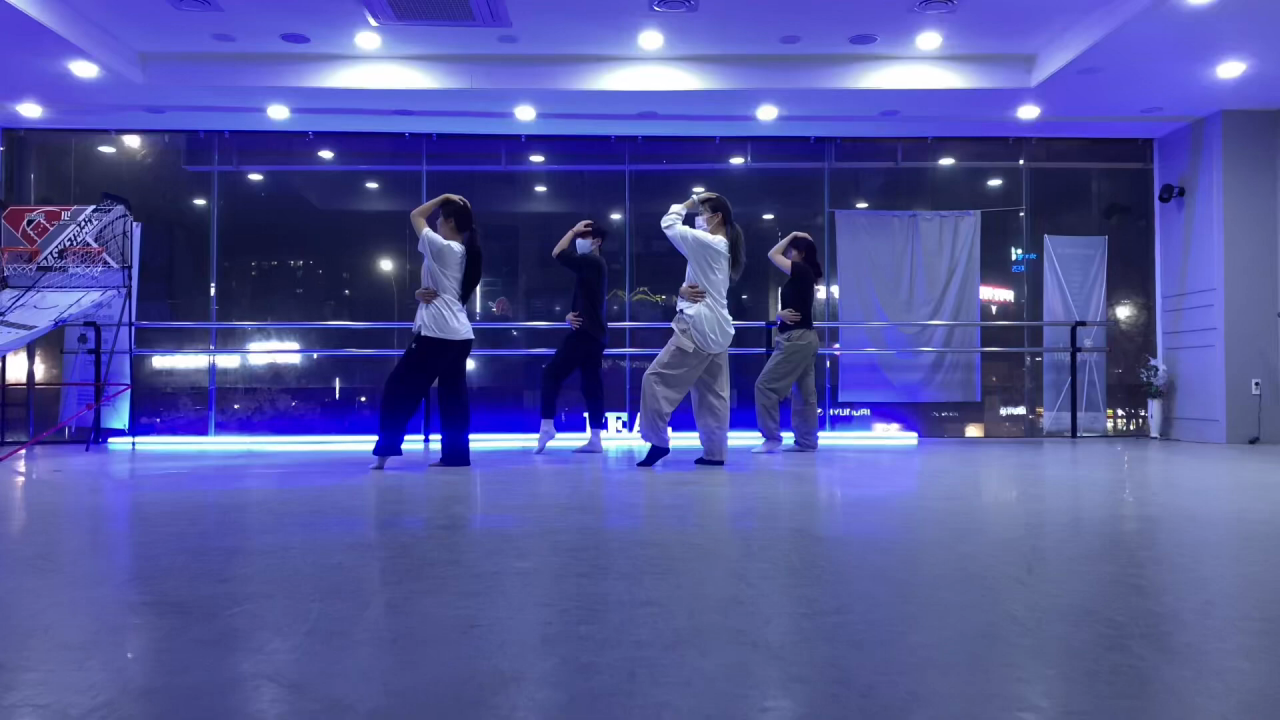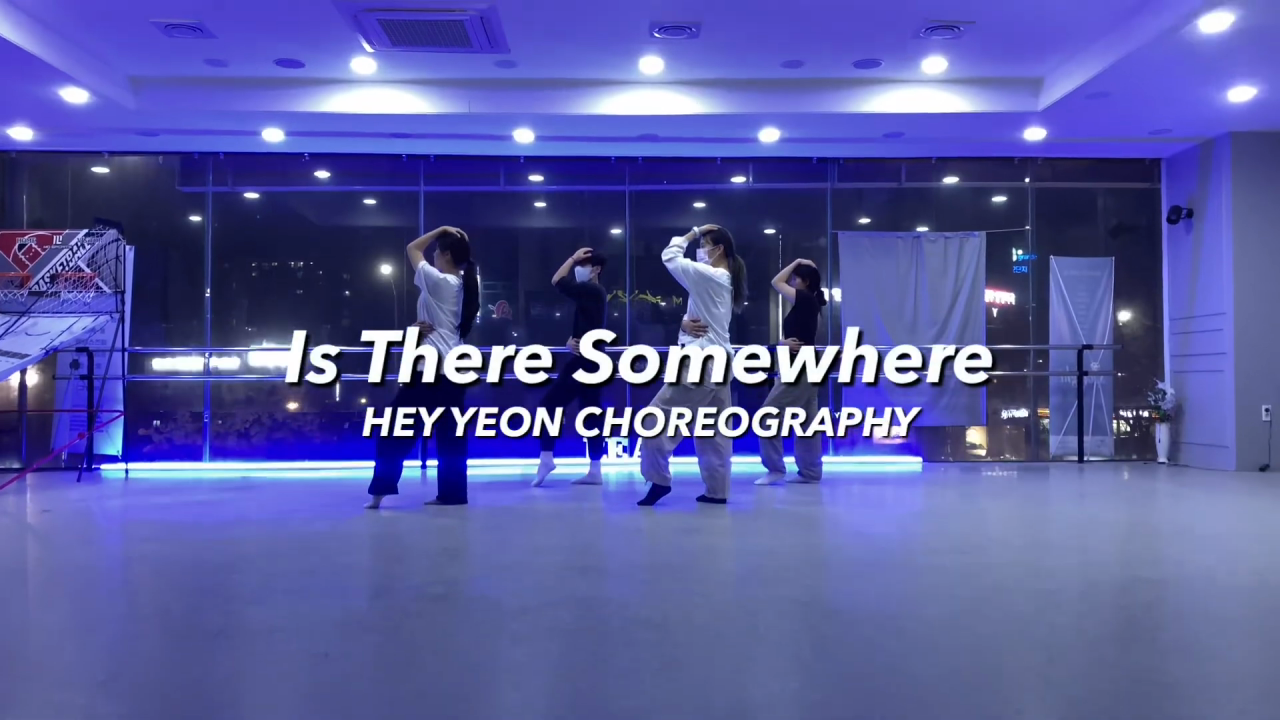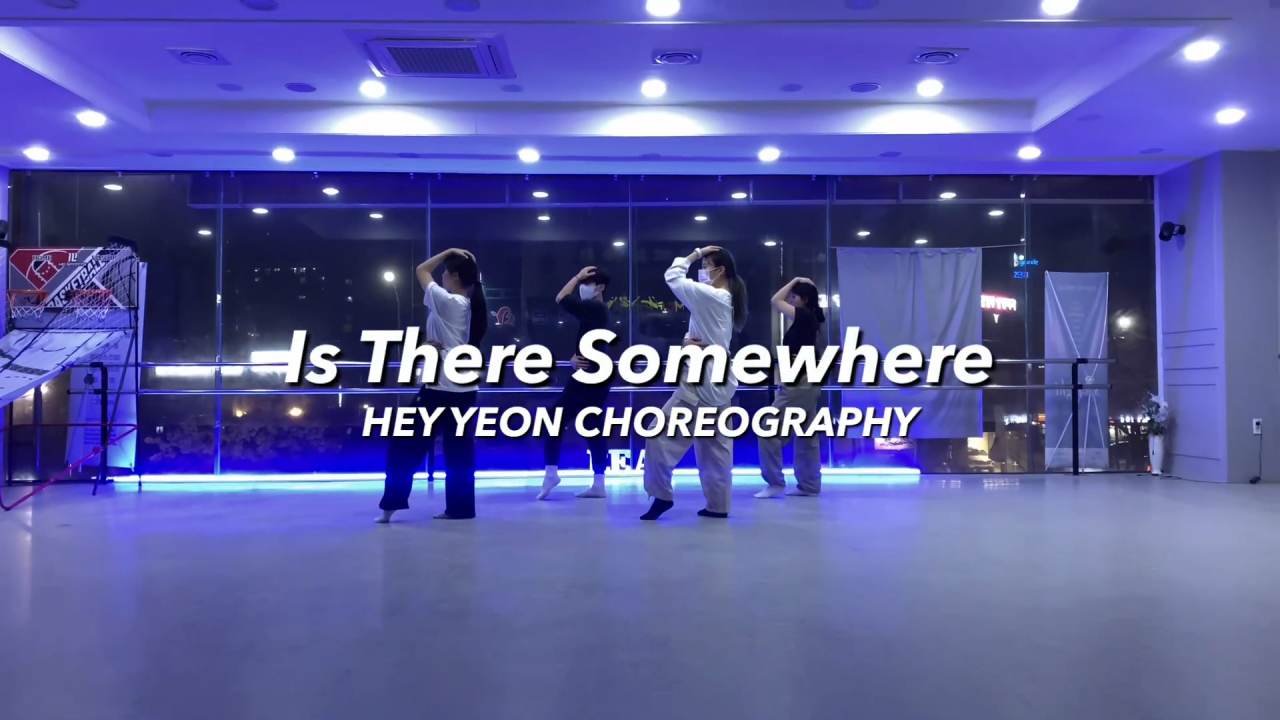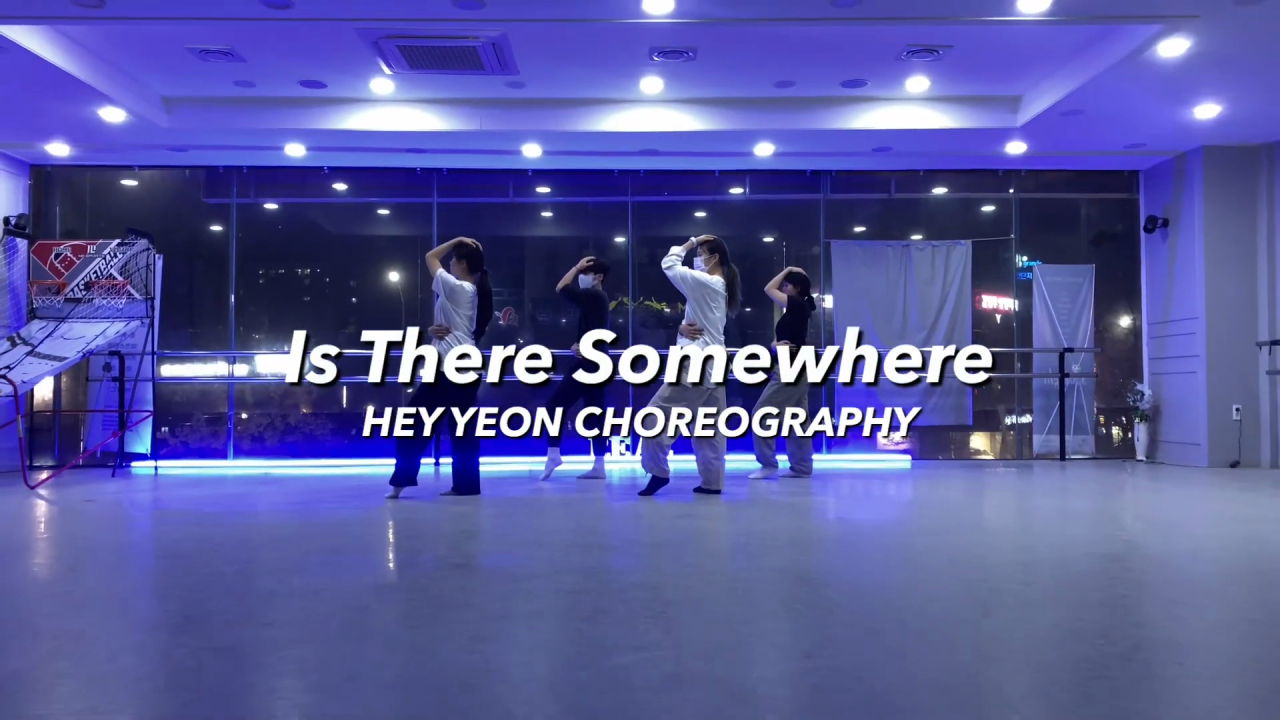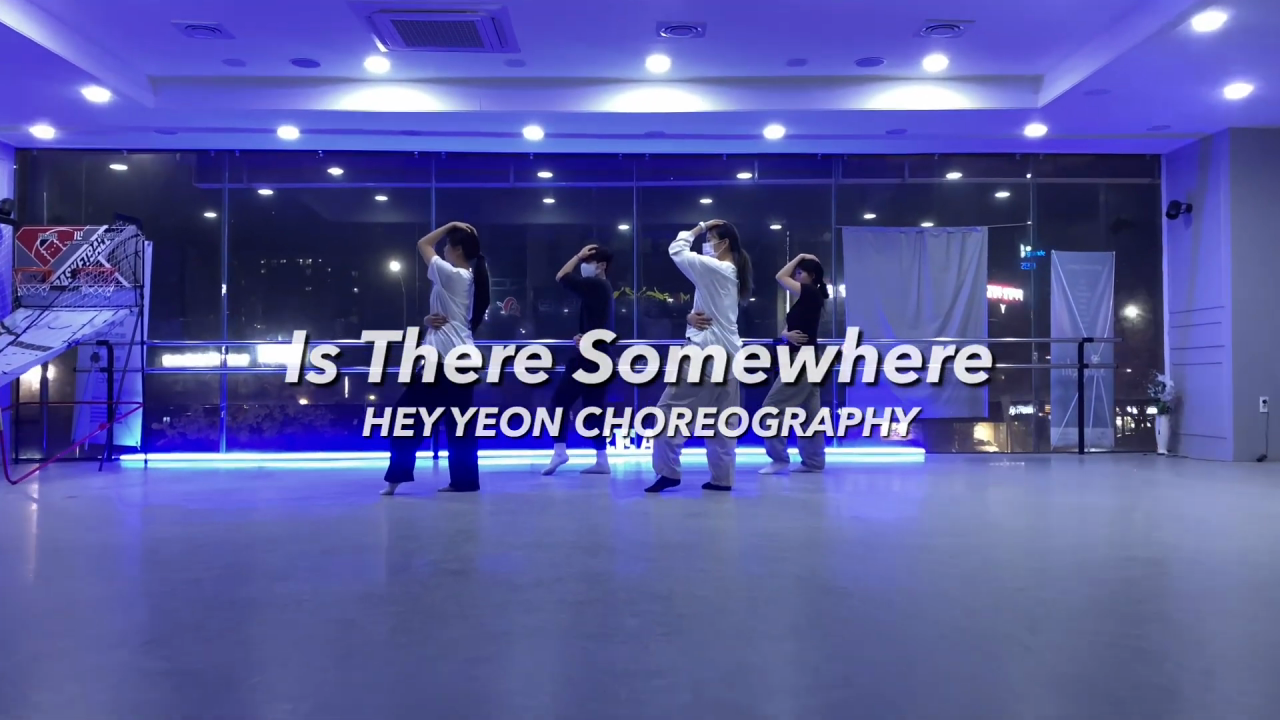
dt=0.7s
person 1, frame 1
left shoulder: (440, 248)
right shoulder: (465, 253)
left elbow: (416, 216)
left wrist: (443, 198)
right wrist: (422, 294)
left hip: (436, 334)
right hip: (460, 334)
left knee: (399, 390)
right knee: (453, 398)
left ankle: (386, 451)
right ankle: (455, 455)
person 1, frame 2
left shoulder: (436, 281)
right shoulder: (462, 285)
left elbow: (413, 248)
left wrist: (441, 230)
right wrist: (419, 327)
right knee: (450, 432)
left ankle: (381, 491)
right ankle: (451, 492)
person 1, frame 3
left shoulder: (445, 301)
right shoulder: (470, 305)
left elbow: (421, 270)
left wrist: (448, 252)
right wrist: (431, 346)
left hip: (441, 386)
right hip: (464, 387)
left knee: (406, 443)
right knee: (458, 448)
left ankle: (392, 505)
right ankle: (459, 506)
person 1, frame 4
left shoulder: (454, 288)
right shoulder: (476, 292)
left elbow: (430, 257)
left wrist: (457, 240)
right wrist: (436, 331)
right knee: (462, 429)
left ankle: (402, 481)
right ankle: (465, 484)
person 1, frame 5
left shoulder: (450, 275)
right shoulder: (472, 280)
left elbow: (423, 244)
left wrist: (450, 226)
right wrist: (430, 320)
left hip: (443, 360)
right knee: (458, 423)
left ankle: (397, 477)
right ankle: (464, 480)
person 2, frame 1
left shoulder: (706, 243)
right shoulder: (724, 248)
left elbow: (668, 224)
left wrist: (692, 201)
left hip: (698, 328)
right hip: (717, 328)
left knee: (656, 379)
right knee: (712, 395)
left ankle: (658, 441)
right ankle: (715, 453)
person 2, frame 2
left shoulder: (708, 276)
right shoulder: (726, 280)
left elbow: (670, 257)
left wrist: (694, 232)
right wrist: (687, 322)
left ankle: (659, 480)
right ankle: (717, 490)
person 2, frame 3
left shoulder: (709, 296)
right shoulder: (727, 301)
left elbow: (673, 277)
left wrist: (696, 253)
right wrist: (687, 341)
left hip: (702, 382)
right hip: (720, 381)
left knee: (660, 434)
right knee: (715, 446)
left ankle: (662, 495)
right ankle: (718, 505)
person 2, frame 4
left shoulder: (705, 283)
right shoulder: (721, 287)
left elbow: (669, 264)
left wrist: (692, 242)
left ankle: (658, 472)
right ankle: (712, 482)
person 2, frame 5
left shoulder: (713, 268)
right shoulder: (732, 274)
left elbow: (677, 250)
left wrist: (700, 227)
right hip: (727, 354)
left knee: (669, 408)
left ankle: (669, 473)
right ankle: (722, 478)
person 3, frame 1
left shoulder: (591, 262)
right shoulder: (593, 266)
left elbow: (557, 253)
left wrist: (573, 230)
right wrist: (570, 315)
left hip: (585, 333)
right hip: (594, 333)
left knee: (551, 374)
right knee: (592, 385)
left ankle: (547, 426)
right ankle: (595, 440)
person 3, frame 2
left shoulder: (591, 290)
right shoulder: (591, 294)
left elbow: (557, 280)
right elbow: (580, 330)
left wrist: (573, 258)
right wrist: (571, 343)
left hip: (584, 361)
right hip: (592, 362)
left knee: (549, 404)
right knee: (591, 414)
left ankle: (546, 458)
right ankle: (595, 471)
person 3, frame 3
left shoulder: (594, 307)
right shoulder: (597, 311)
left elbow: (561, 298)
left wrist: (577, 276)
right wrist: (575, 358)
right knee: (595, 430)
left ankle: (551, 473)
right ankle: (598, 484)
person 3, frame 4
left shoulder: (594, 296)
right shoulder: (597, 300)
left elbow: (561, 288)
left wrist: (576, 267)
right wrist: (576, 346)
left knee: (556, 404)
right knee: (594, 414)
left ankle: (553, 454)
right ankle: (599, 466)
person 3, frame 5
left shoulder: (595, 285)
right shoulder: (603, 289)
left elbow: (562, 277)
left wrist: (578, 255)
right wrist: (579, 337)
left knee: (561, 399)
right knee: (592, 408)
left ankle: (560, 450)
right ankle: (601, 460)
person 4, frame 1
left shoulder: (802, 271)
right shoulder: (803, 276)
left elbow: (773, 254)
right elbow: (792, 306)
left wrist: (792, 235)
right wrist: (780, 314)
left hip: (797, 339)
right hip: (803, 338)
left knee: (766, 385)
right knee: (805, 393)
left ankle: (772, 437)
right ankle: (806, 441)
person 4, frame 2
left shoulder: (806, 299)
right shoulder: (805, 305)
left elbow: (776, 282)
right elbow: (794, 334)
left wrist: (796, 262)
right wrist: (784, 343)
right knee: (807, 422)
left ankle: (775, 469)
right ankle: (810, 471)
person 4, frame 3
left shoulder: (805, 316)
right shoulder: (807, 321)
left elbow: (776, 300)
right elbow: (788, 351)
left wrist: (795, 280)
left hip: (799, 384)
right hip: (806, 383)
right knee: (806, 436)
left ankle: (775, 483)
right ankle: (809, 484)
person 4, frame 4
left shoulder: (797, 305)
right shoulder: (798, 310)
left elbow: (769, 289)
right elbow: (779, 339)
left wrist: (787, 270)
right wrist: (776, 345)
left knee: (761, 414)
left ankle: (768, 464)
right ankle: (801, 467)
person 4, frame 5
left shoulder: (811, 293)
right shoulder: (806, 300)
left elbow: (780, 277)
right elbow: (786, 329)
left wrist: (799, 257)
right wrist: (787, 335)
left knee: (772, 406)
right knee: (810, 412)
left ankle: (779, 459)
right ankle: (814, 461)
